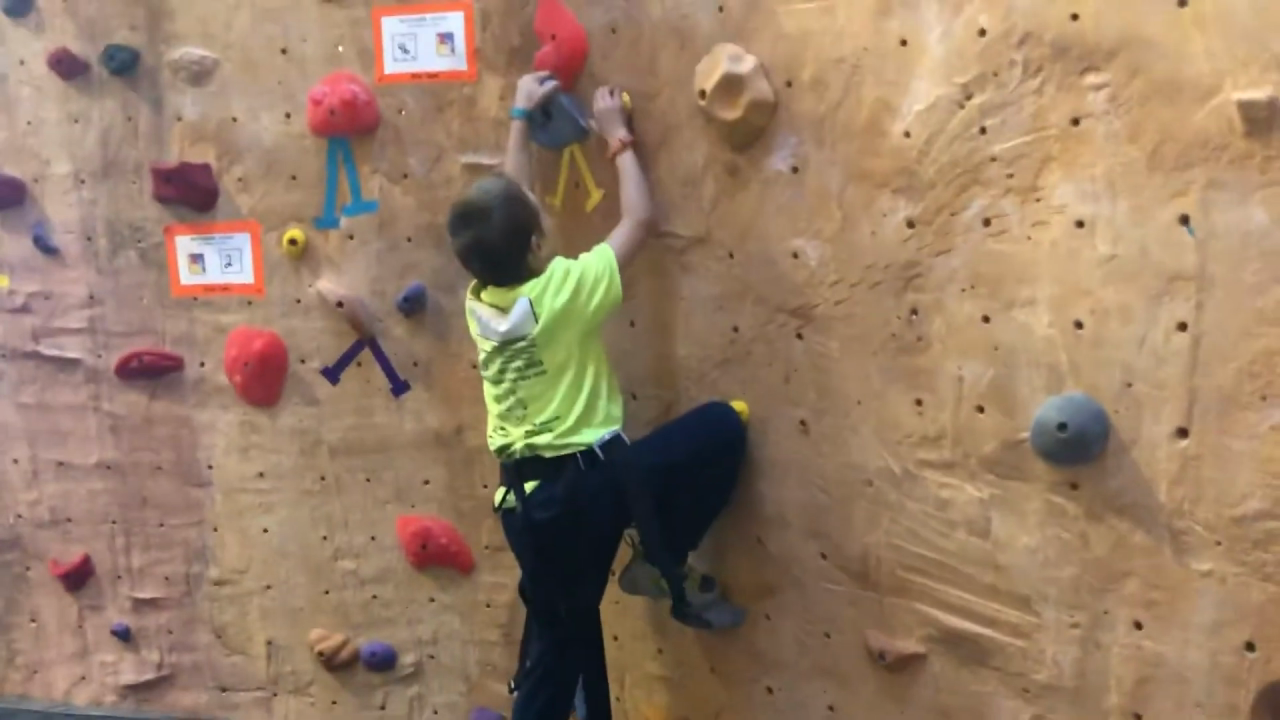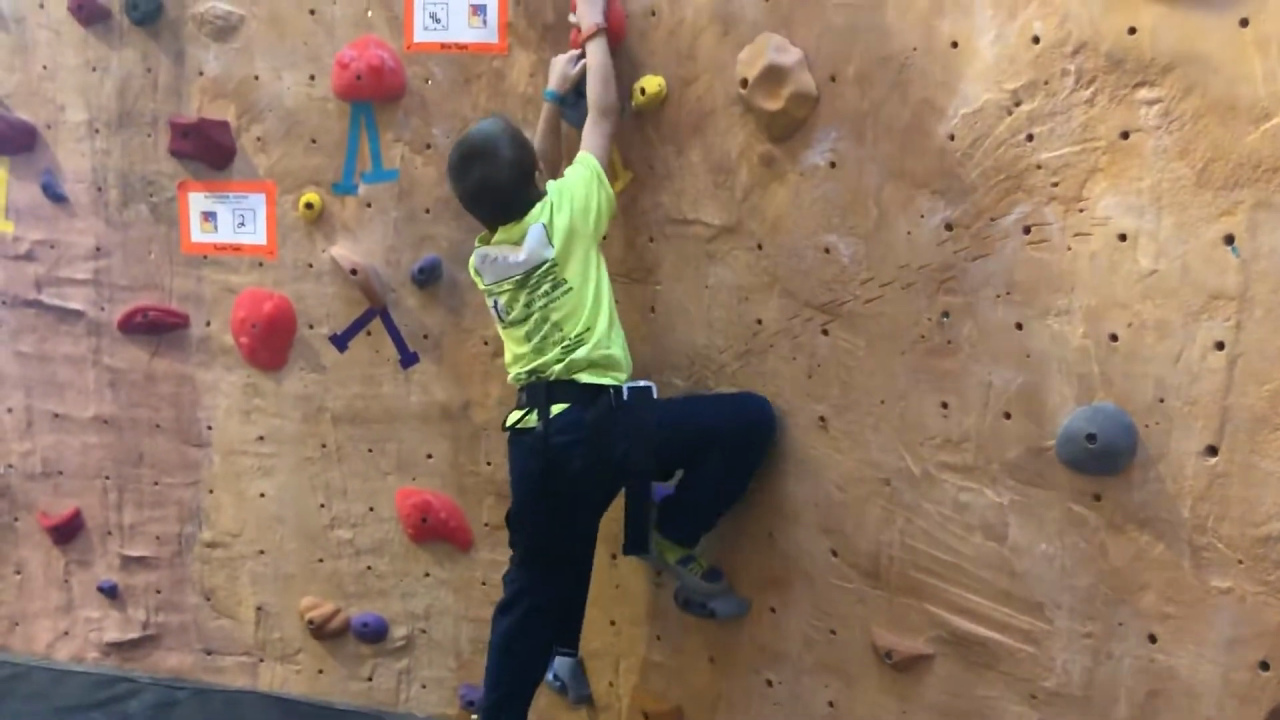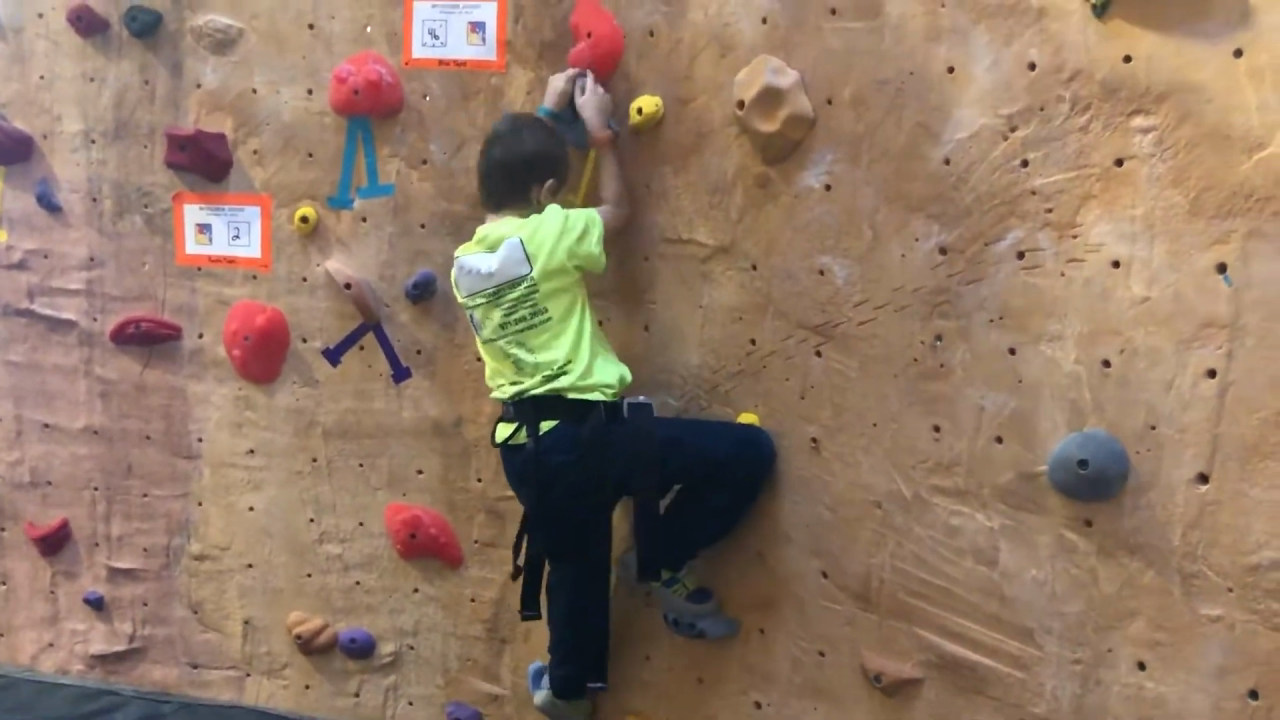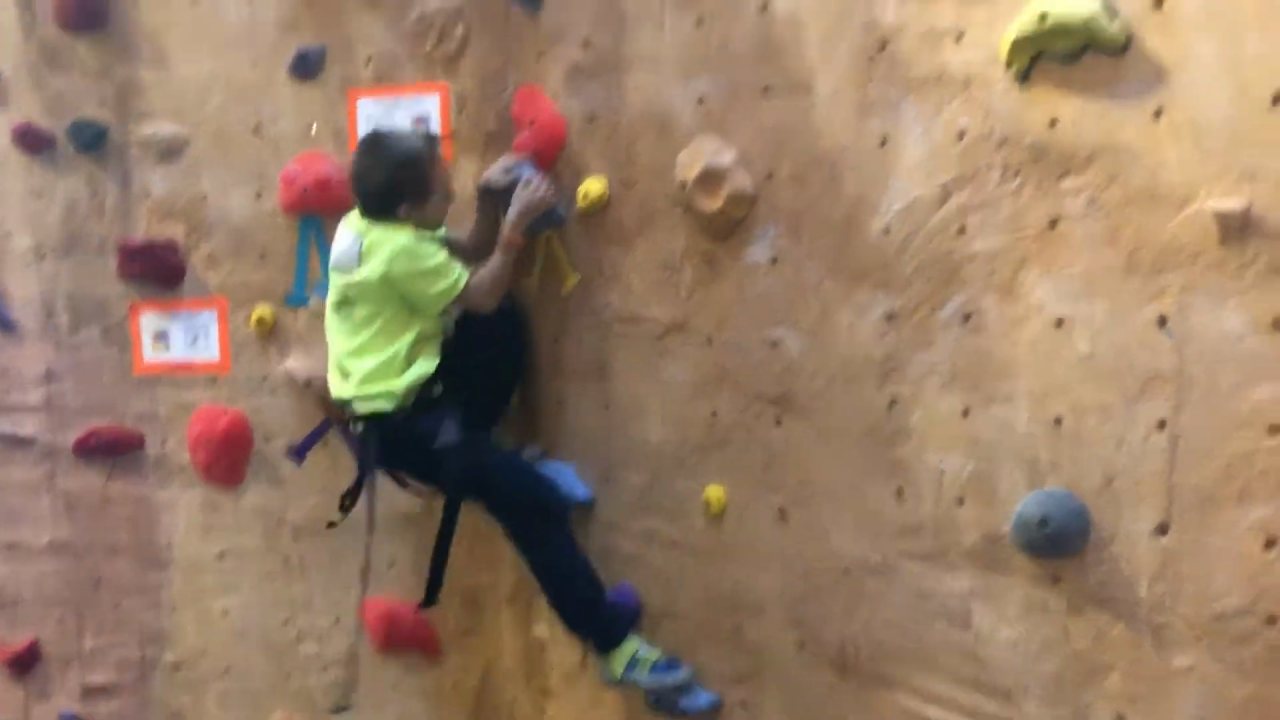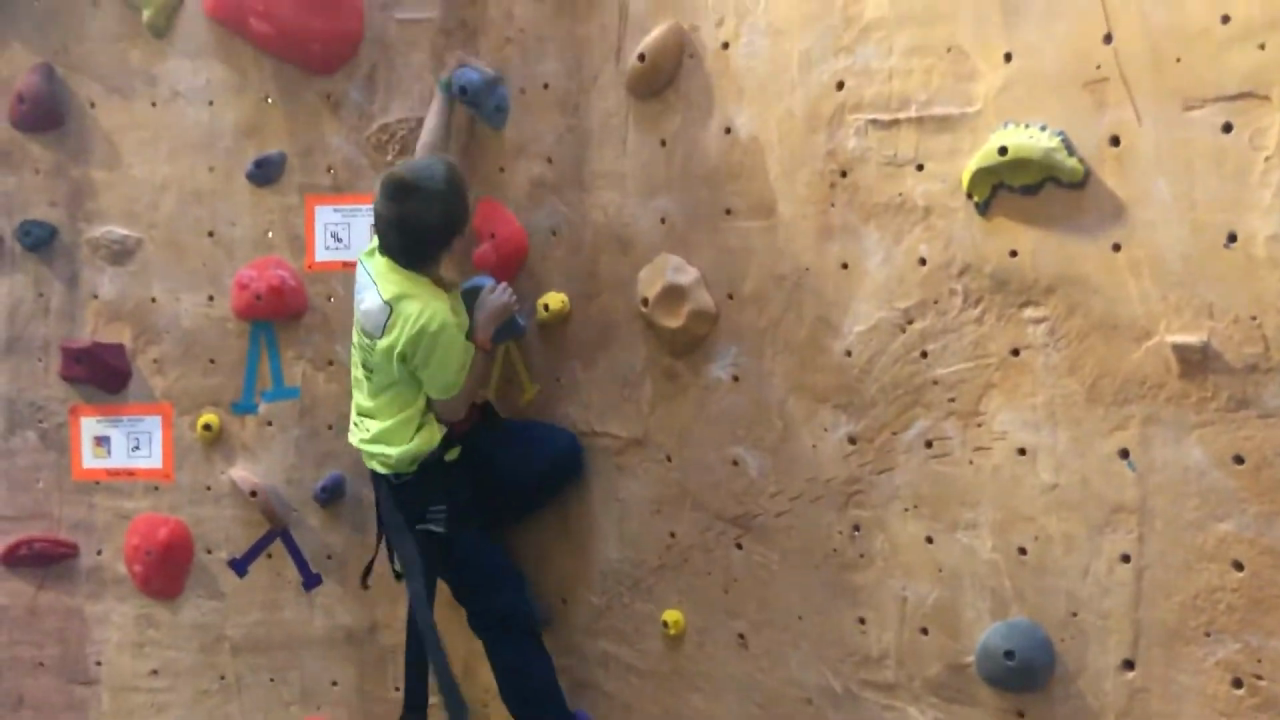
dt=1s
person 1, frame 1
left shoulder: (478, 301)
right shoulder: (564, 288)
left elbow: (502, 204)
right elbow: (640, 217)
left wrist: (520, 118)
right wrist: (617, 134)
left hip: (525, 499)
right hip: (585, 483)
left knee: (554, 644)
right knee: (720, 427)
right ankle: (660, 566)
person 1, frame 2
left shoulder: (483, 258)
right shoulder: (562, 213)
left elbow: (530, 190)
right elbow: (605, 113)
left wrist: (552, 94)
left hip: (535, 435)
right hip: (599, 422)
left knee: (535, 586)
right knee: (751, 418)
right ankle: (671, 538)
person 1, frame 3
left shoulder: (466, 261)
right shoulder: (550, 233)
left elbow: (515, 174)
right elbow: (616, 213)
left wrist: (547, 118)
right wrist: (596, 127)
left hip: (523, 445)
right hip: (585, 433)
left knee: (573, 565)
right knee: (748, 451)
right ankle: (656, 563)
person 1, frame 4
left shoulder: (363, 223)
right shoulder: (401, 247)
left elbow: (464, 254)
right elbow: (480, 297)
left wrist: (491, 200)
right wrist: (517, 222)
left hip: (414, 385)
right hip: (403, 421)
left knee: (506, 320)
right knee: (535, 505)
left ankle: (473, 439)
right ankle: (613, 645)
person 1, frame 5
left shoulder: (377, 257)
right shoulder: (433, 316)
left elbow: (423, 170)
right elbow: (455, 409)
left wrist: (445, 93)
right wrist: (484, 329)
left hip: (403, 453)
right hip: (421, 476)
left knee: (559, 451)
right knee: (507, 615)
left ankle: (468, 537)
